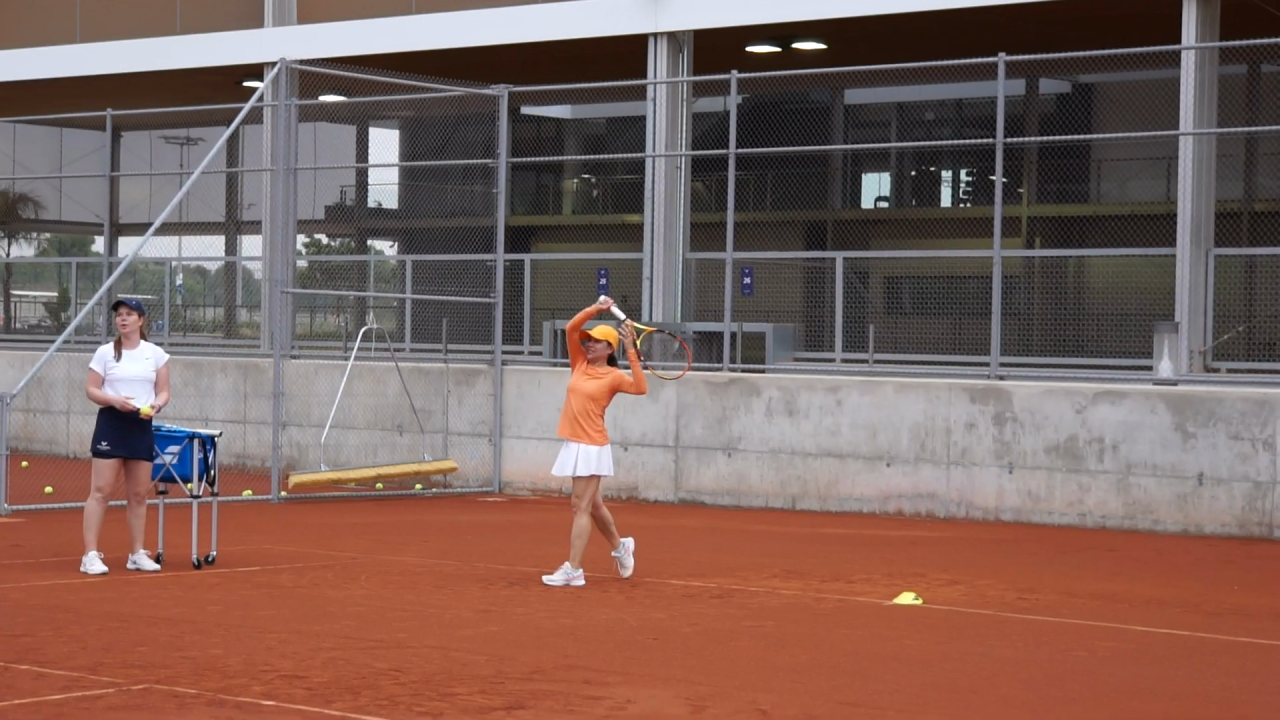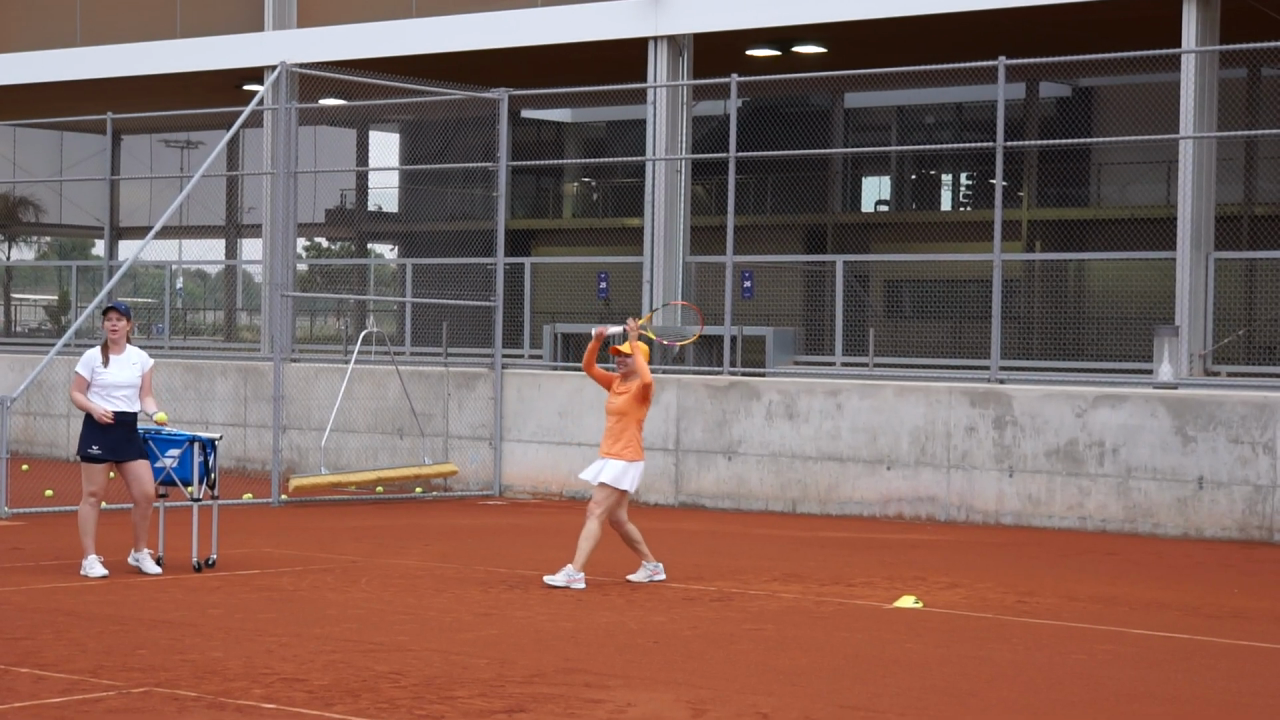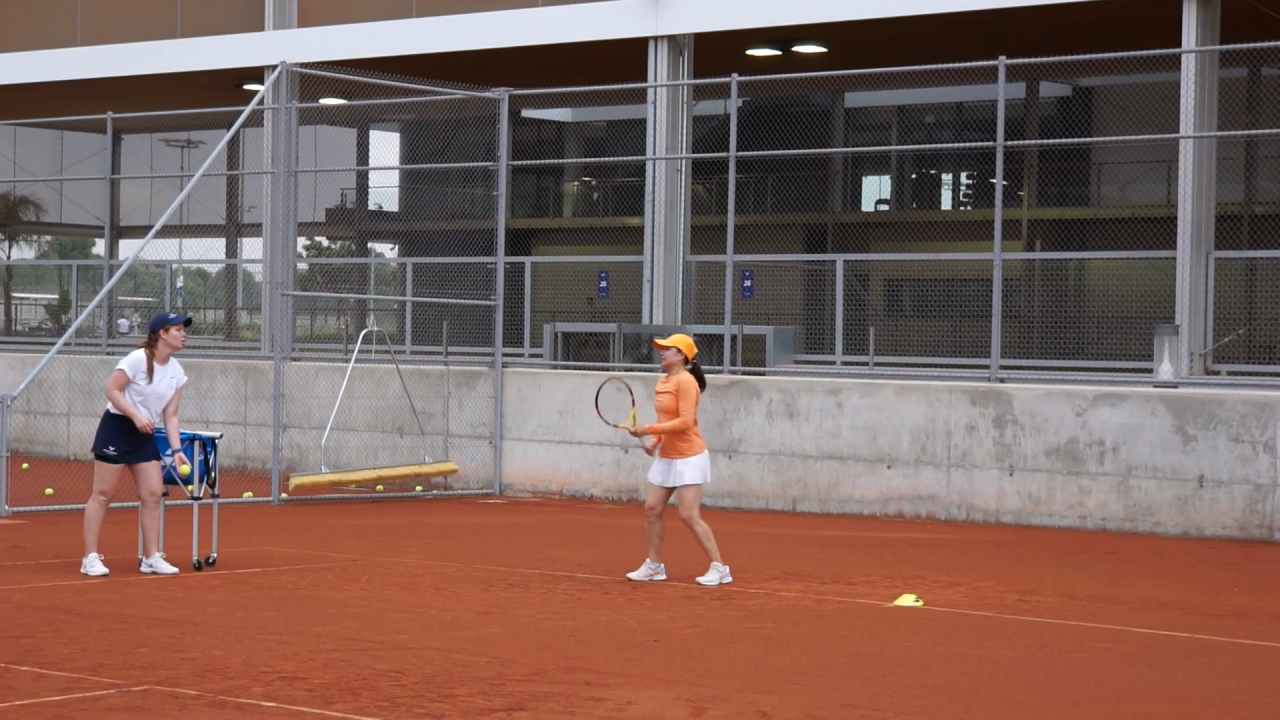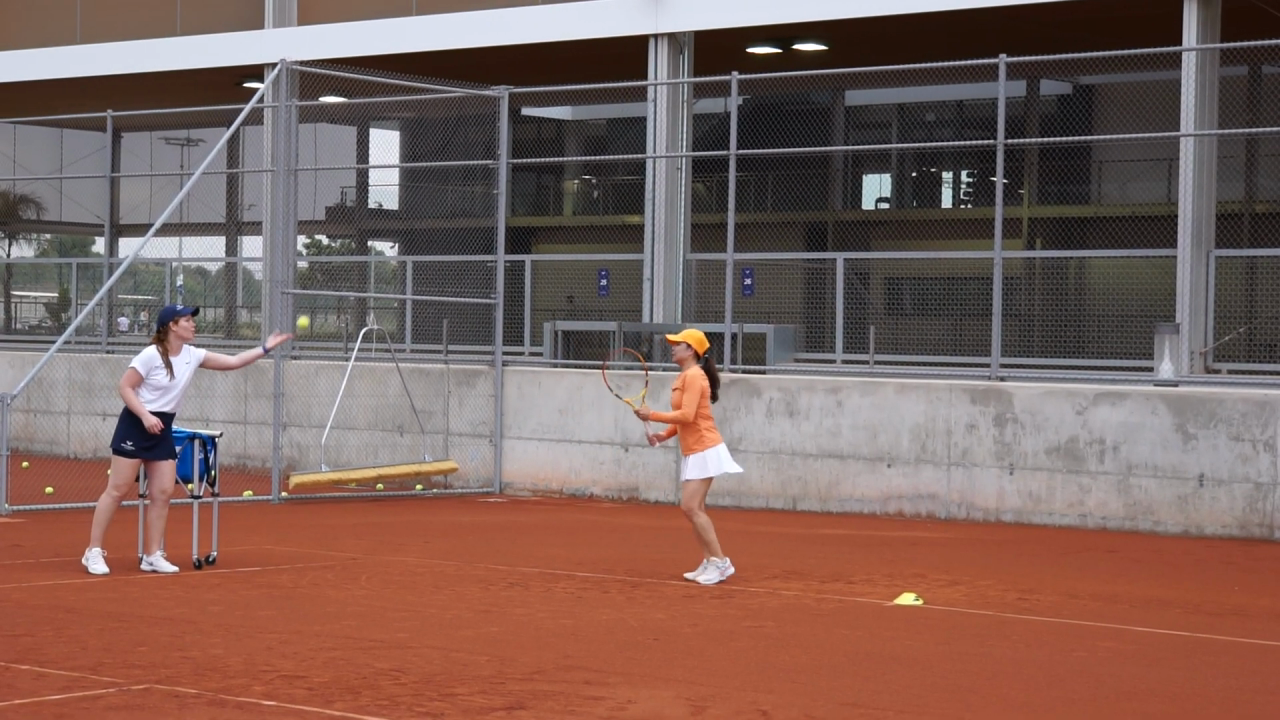
dt=0.5s
person 1, frame 1
left shoulder: (156, 354)
right shoulder: (105, 352)
left elbow: (163, 391)
right elbow: (91, 389)
left wrist: (156, 405)
right wrist: (114, 399)
left hip: (142, 427)
right hip: (111, 423)
left knee: (139, 495)
right knee: (101, 492)
left ankle: (137, 555)
right ankle: (90, 556)
person 1, frame 2
left shoulder: (141, 358)
right shoulder: (92, 357)
left elbow: (146, 396)
right elbow: (75, 393)
left wrist: (156, 414)
right wrist: (93, 409)
left hip: (128, 430)
right hip: (98, 429)
left knee: (146, 494)
right knee: (93, 495)
left ankle: (140, 552)
right ankle: (90, 559)
person 1, frame 3
left shoulder: (177, 371)
right shoulder: (138, 359)
left elbow: (170, 415)
right elbow: (112, 390)
left wrist: (177, 449)
right wrist: (136, 416)
left hip: (144, 436)
right hip: (116, 429)
left knee: (153, 495)
right knee: (103, 494)
left ankle: (152, 558)
right ankle: (91, 557)
person 1, frame 4
left shoulder: (192, 355)
right shoulder: (151, 355)
left elbow: (232, 362)
right elbow: (124, 388)
left wrist: (265, 348)
right wrist: (145, 416)
left hip: (163, 429)
right hip: (135, 426)
left knee: (163, 493)
right knee: (117, 490)
left ankle: (152, 556)
right ankle: (93, 552)
person 2, frame 1
left shoulder: (614, 376)
right shoulder: (579, 364)
left elbow: (641, 388)
right elbow: (571, 329)
left wrist: (631, 349)
right wrist: (595, 309)
left hip: (591, 447)
right hip: (574, 444)
left knee: (580, 507)
right knee: (593, 504)
left ankle: (573, 570)
right ankle: (620, 547)
person 2, frame 2
left shoulder: (642, 389)
right shoulder: (615, 382)
left elbow: (647, 379)
right elbow: (588, 366)
left wrist: (634, 342)
right wrist: (596, 340)
left hip: (625, 461)
right hip: (610, 459)
left knee: (594, 513)
right knee: (618, 519)
left ankle: (574, 572)
right ankle: (651, 565)
person 2, frame 3
left shoulder: (685, 381)
right shoulder: (663, 381)
left elbow: (685, 422)
left wrist: (649, 430)
right wrist: (655, 441)
left hip: (689, 457)
right hip: (667, 458)
left knee: (689, 515)
right knee: (652, 509)
left ankle: (719, 567)
right ankle: (653, 565)
person 2, frame 4
left shoulder: (694, 376)
right shoulder: (684, 377)
left elbow: (687, 416)
left wrist: (652, 415)
right wrist: (664, 435)
left hip: (704, 451)
right hip: (692, 453)
left knee: (692, 508)
right knee: (691, 509)
left ankle: (720, 561)
right ankle: (711, 563)
